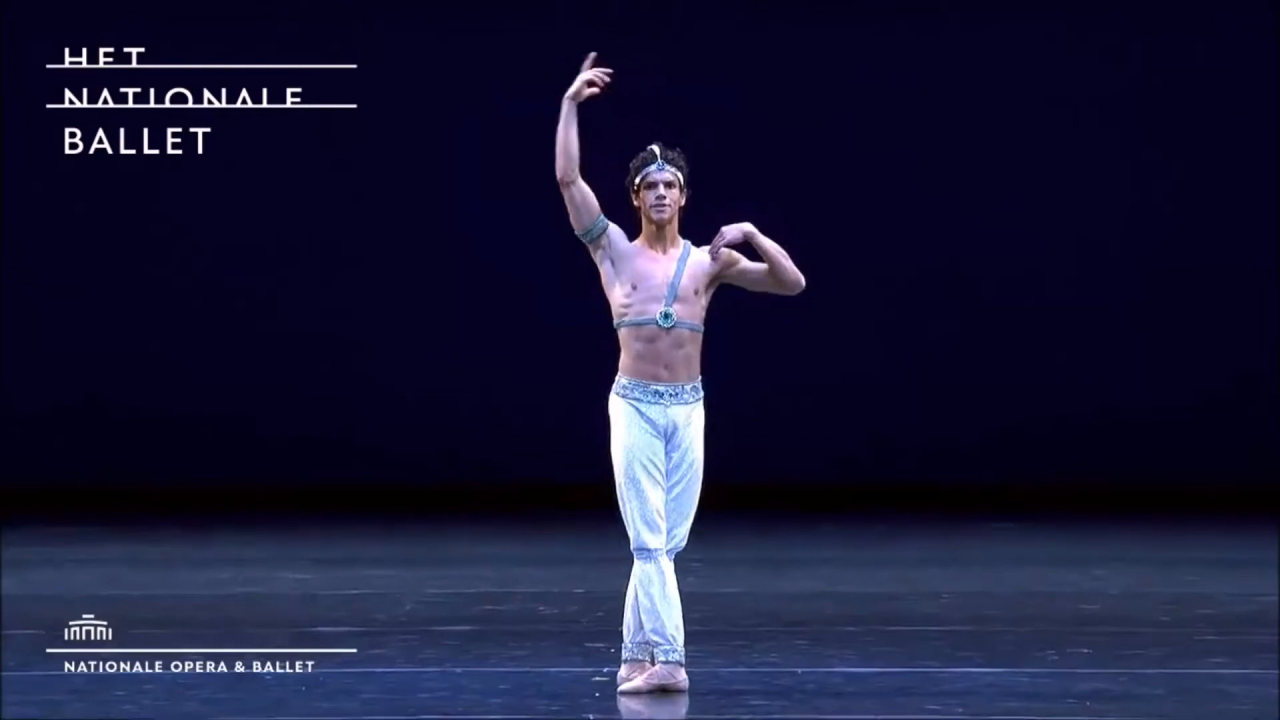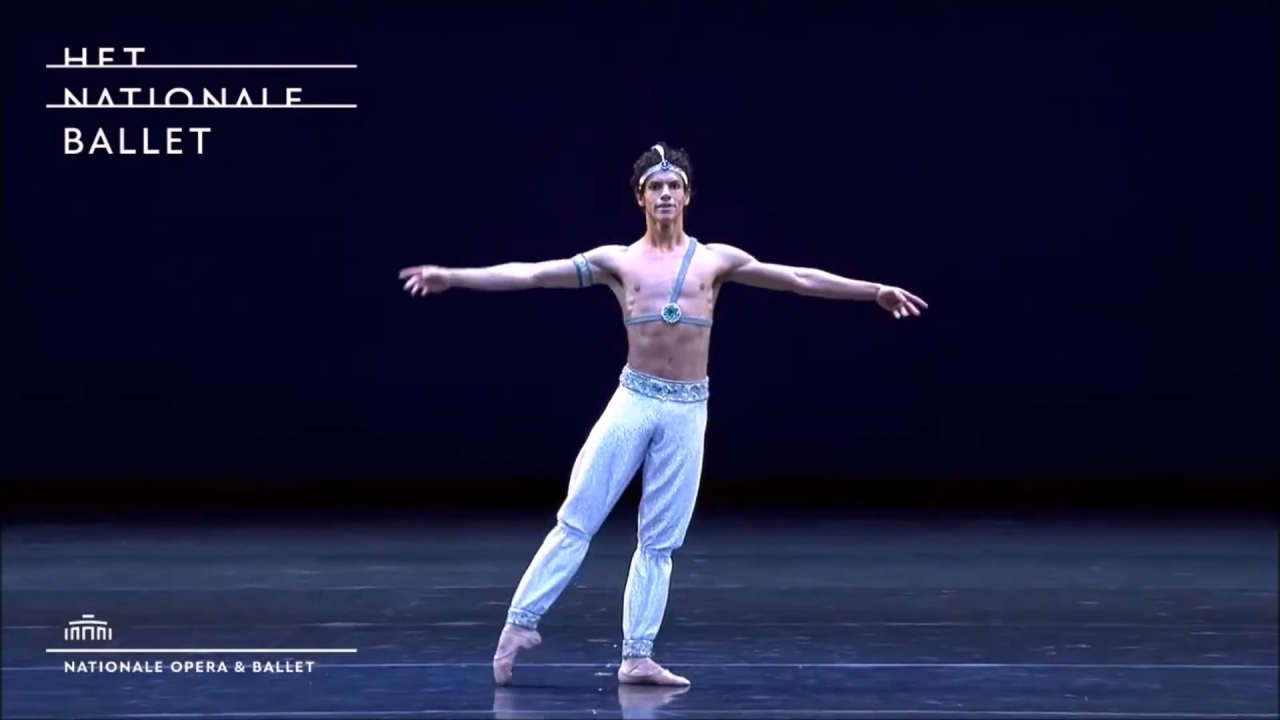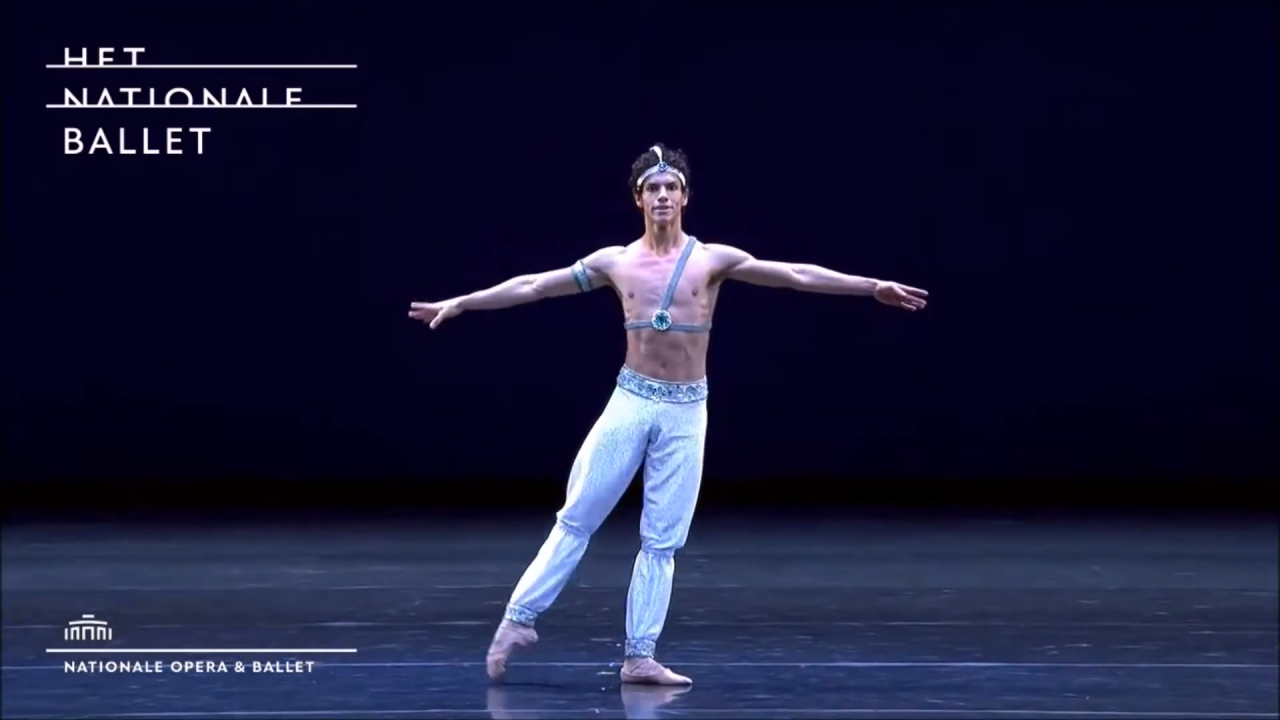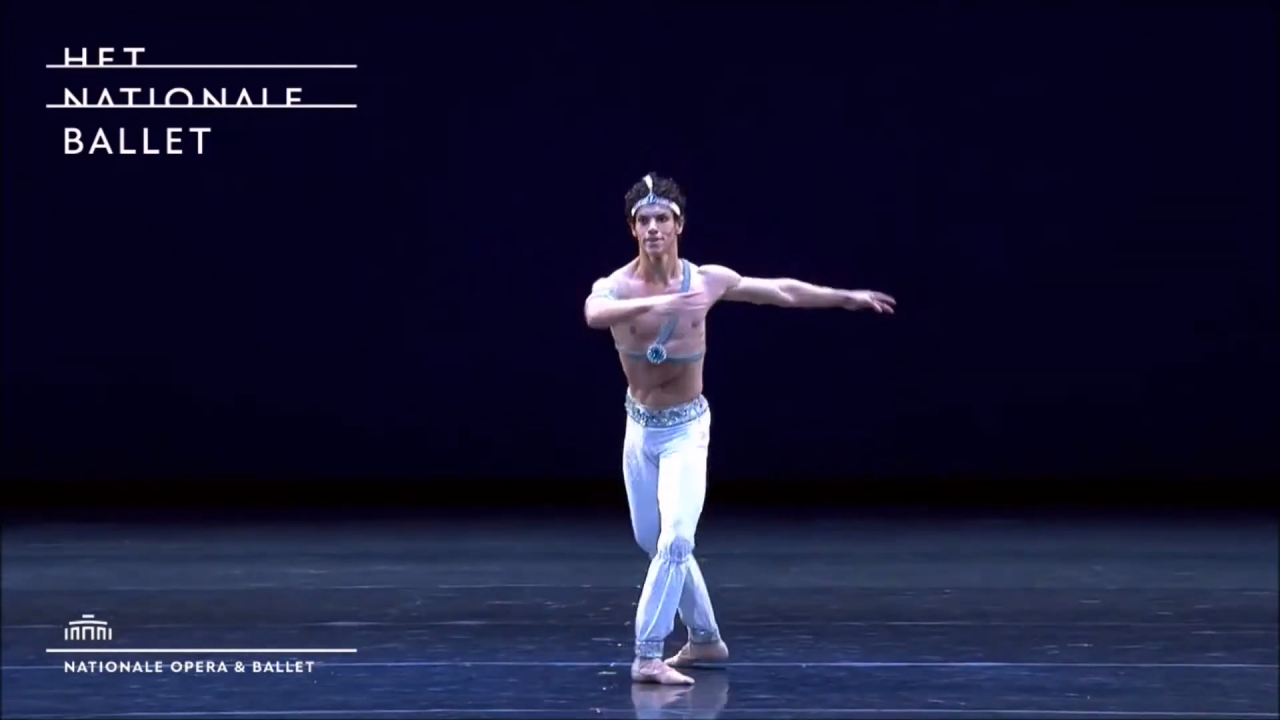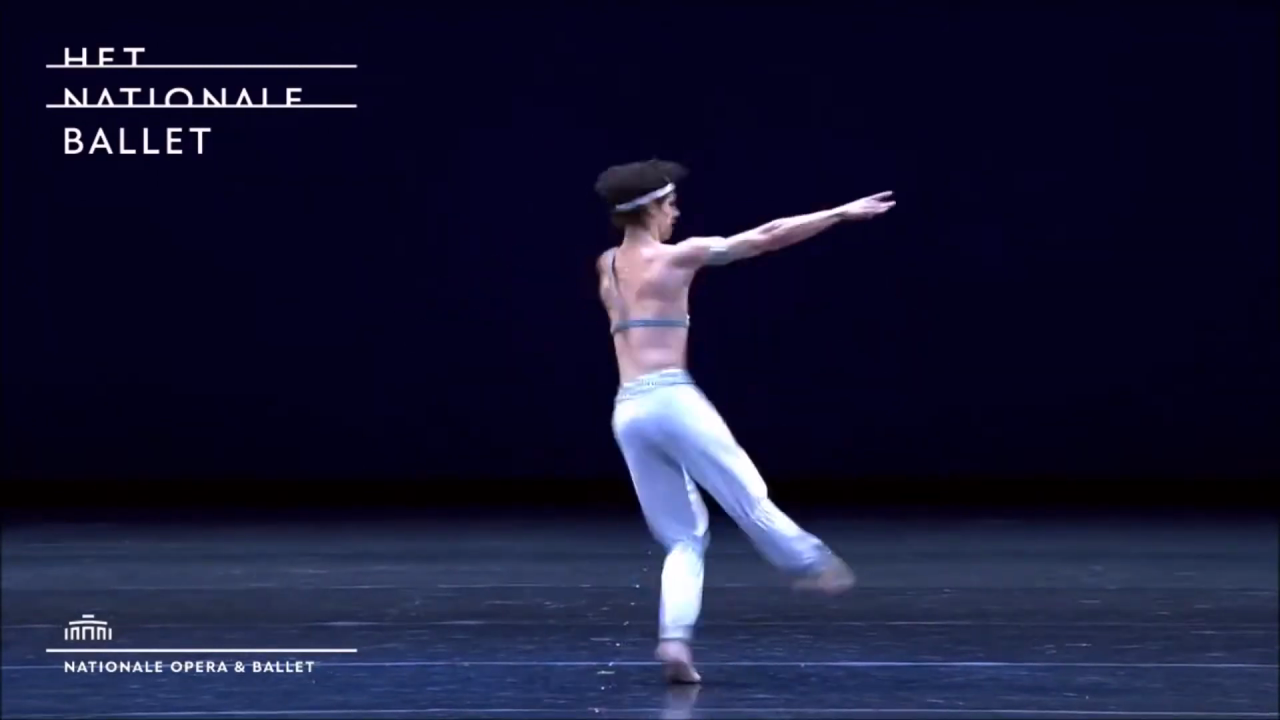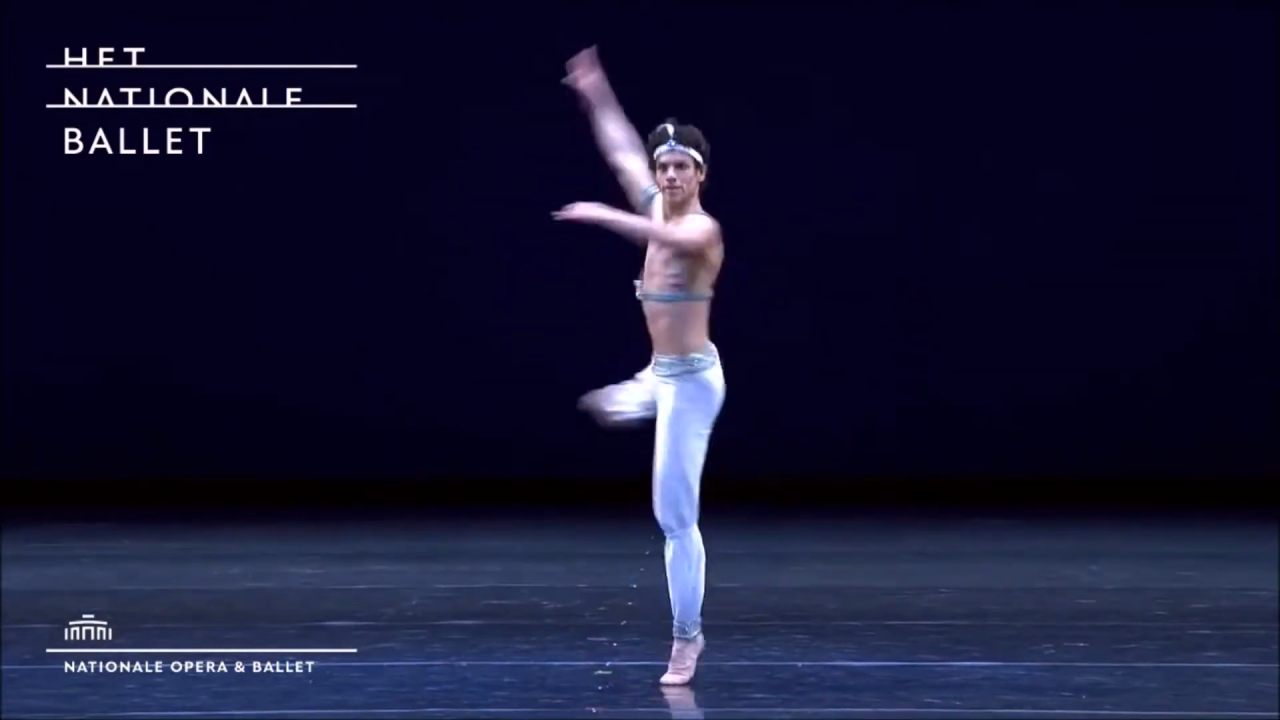
dt=0.4s
person 1, frame 1
left shoulder: (709, 260)
right shoulder: (613, 251)
left elbow: (789, 285)
right elbow: (567, 180)
left wrist: (750, 237)
right wrist: (571, 104)
left hip: (687, 410)
right hip: (634, 408)
left knee: (666, 542)
right knee: (648, 540)
left ankle: (638, 661)
right ankle: (665, 659)
person 1, frame 2
left shoulder: (717, 258)
right shoulder: (615, 259)
left elbow: (798, 278)
right elbow: (529, 275)
left wrist: (875, 290)
right wrist: (448, 275)
left hip: (688, 409)
right hip: (634, 400)
left knee: (661, 540)
right knee: (578, 518)
left ankle: (637, 656)
right ankle: (521, 622)
person 1, frame 3
left shoulder: (714, 258)
right shoulder: (613, 261)
left elbow: (797, 274)
right elbow: (532, 285)
left wrist: (873, 286)
right wrist: (456, 305)
left hip: (687, 410)
right hip: (631, 400)
left knee: (664, 538)
right knee: (577, 516)
left ankle: (639, 656)
right ankle: (517, 621)
person 1, frame 4
left shoulder: (710, 280)
right shoulder: (616, 287)
left elbow: (778, 289)
right elbow: (596, 313)
left wrist: (850, 295)
right wrist: (651, 302)
left hip: (687, 426)
right hip: (641, 426)
left knee: (674, 539)
right knee: (653, 539)
left ankle: (650, 654)
right ankle: (704, 637)
person 1, frame 5
left shoulder: (610, 266)
right shoulder: (679, 255)
right elbow: (764, 237)
right wrist: (843, 212)
left hip: (633, 413)
right hip: (671, 403)
left knee: (681, 533)
right knee: (748, 498)
left ankle: (674, 641)
person 1, frame 6
left shoulder: (702, 228)
right shoulder: (652, 212)
left elbow: (675, 241)
right elbow: (627, 159)
left wrist: (620, 217)
right wrist: (596, 96)
left hip: (690, 378)
right hip: (670, 370)
left knee: (677, 518)
left ankle: (686, 638)
right ankle: (625, 400)
